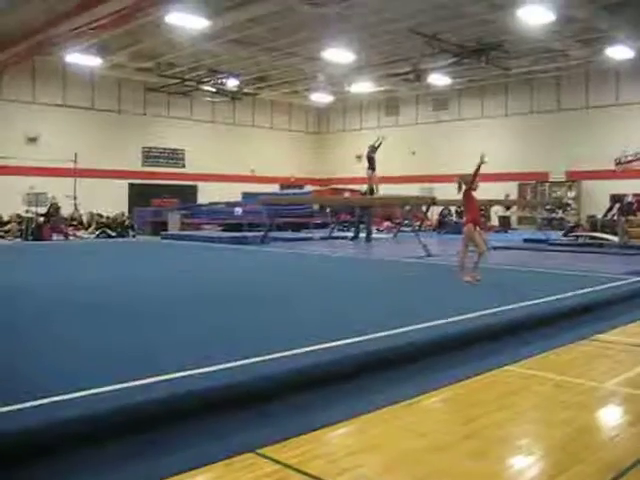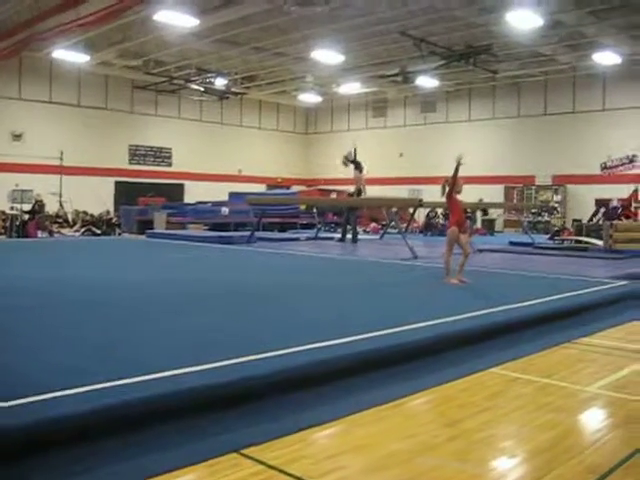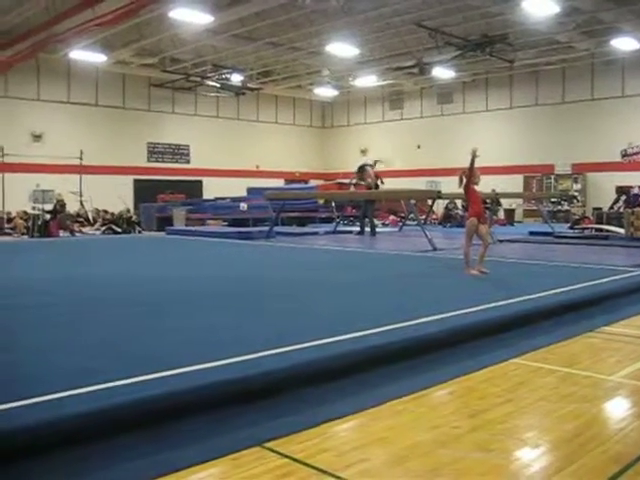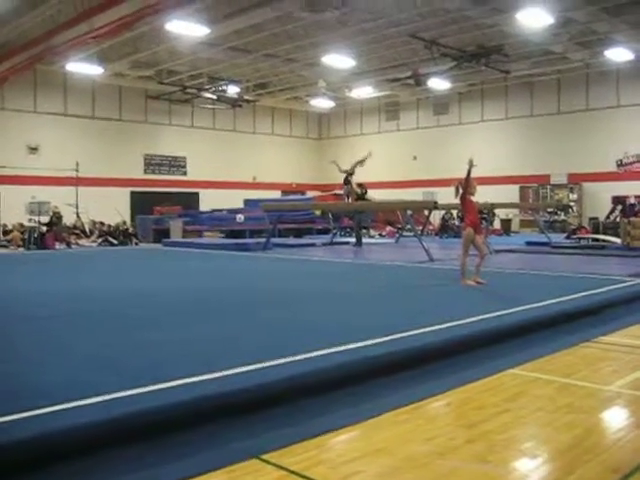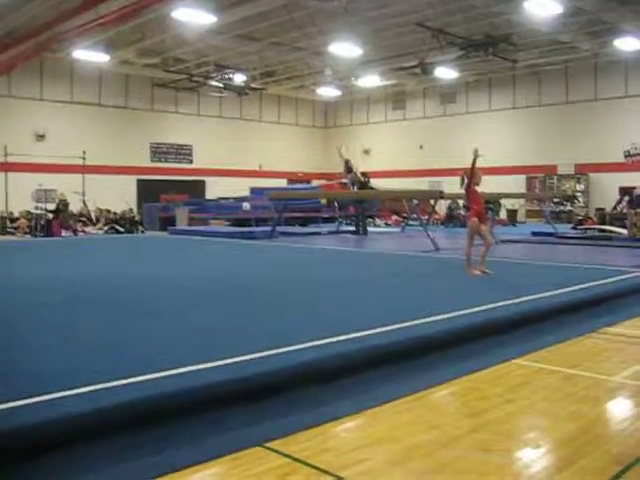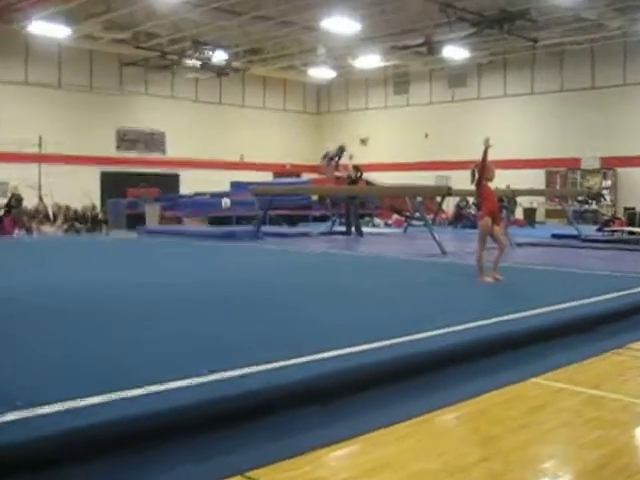
dt=0.7s
person 1, frame 1
left shoulder: (472, 197)
right shoulder: (466, 194)
left elbow: (477, 214)
right elbow: (472, 178)
left wrist: (481, 229)
right wrist: (480, 164)
left hip: (473, 226)
right hip: (469, 225)
left knee: (482, 249)
right knee: (464, 251)
left ankle: (473, 272)
right ankle: (463, 274)
person 1, frame 2
left shoulder: (457, 200)
right shoulder: (449, 196)
left elbow: (462, 216)
right elbow: (453, 180)
left wrist: (466, 230)
right wrist: (457, 165)
left hip: (460, 228)
right hip: (453, 227)
left knee: (467, 251)
right knee: (449, 253)
left ankle: (459, 275)
right ankle: (448, 277)
person 1, frame 3
left shoulder: (475, 191)
right shoulder: (467, 188)
left elbow: (480, 207)
right elbow: (470, 171)
left wrist: (485, 221)
right wrist: (473, 157)
left hip: (479, 219)
right hip: (472, 218)
left knee: (486, 242)
right knee: (468, 244)
left ankle: (479, 266)
right ankle: (468, 268)
person 1, frame 4
left shoulder: (471, 201)
right shoulder: (463, 198)
left elbow: (476, 217)
right elbow: (466, 182)
left wrist: (481, 231)
right wrist: (470, 168)
left hip: (474, 229)
right hip: (468, 228)
left knee: (483, 252)
right knee: (465, 254)
left ankle: (476, 276)
right ankle: (464, 279)
person 1, frame 5
left shoulder: (476, 191)
right shoulder: (468, 188)
left elbow: (482, 207)
right elbow: (471, 171)
left wrist: (486, 221)
right wrist: (474, 158)
left hip: (479, 218)
right hip: (473, 218)
left knee: (489, 242)
right knee: (470, 244)
left ankle: (481, 266)
right ankle: (470, 268)
person 1, frame 6
left shoulder: (488, 188)
right shoulder: (480, 184)
left elbow: (494, 206)
right elbow: (482, 165)
left wrist: (499, 222)
right wrist: (486, 149)
left hip: (492, 219)
right hip: (485, 218)
left knee: (502, 245)
right knee: (481, 248)
left ankle: (493, 272)
right ankle: (481, 275)
